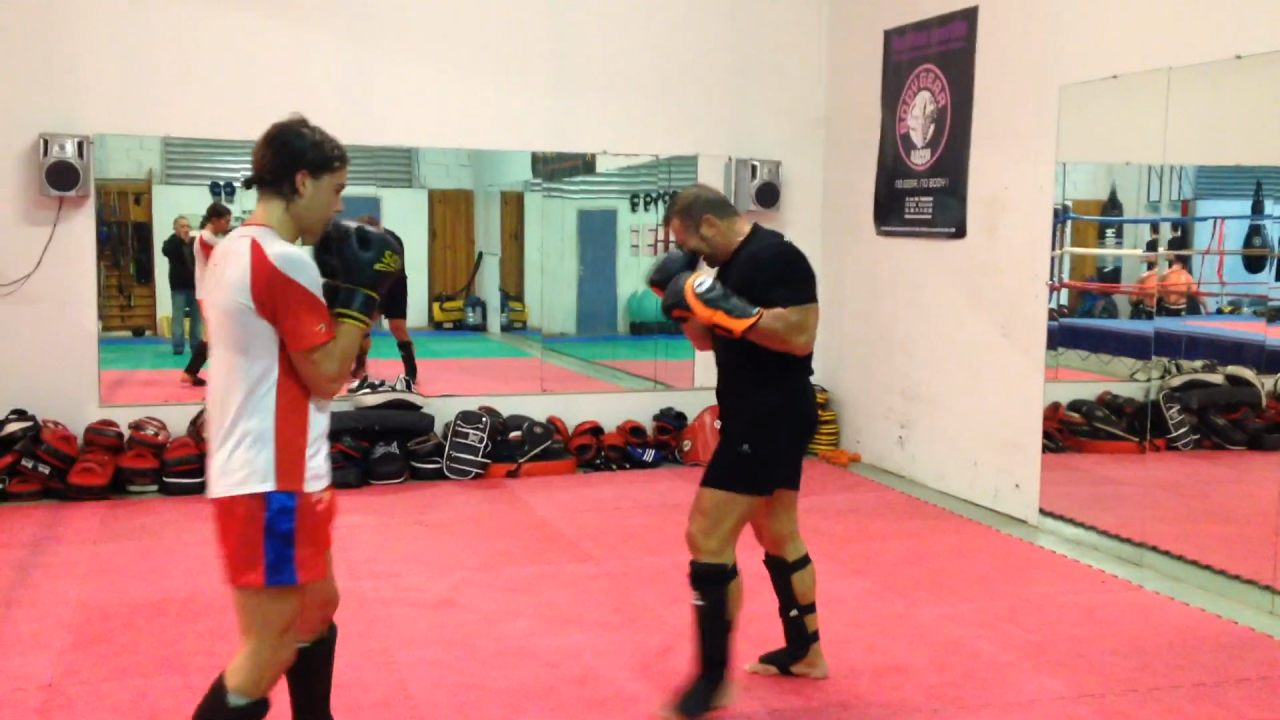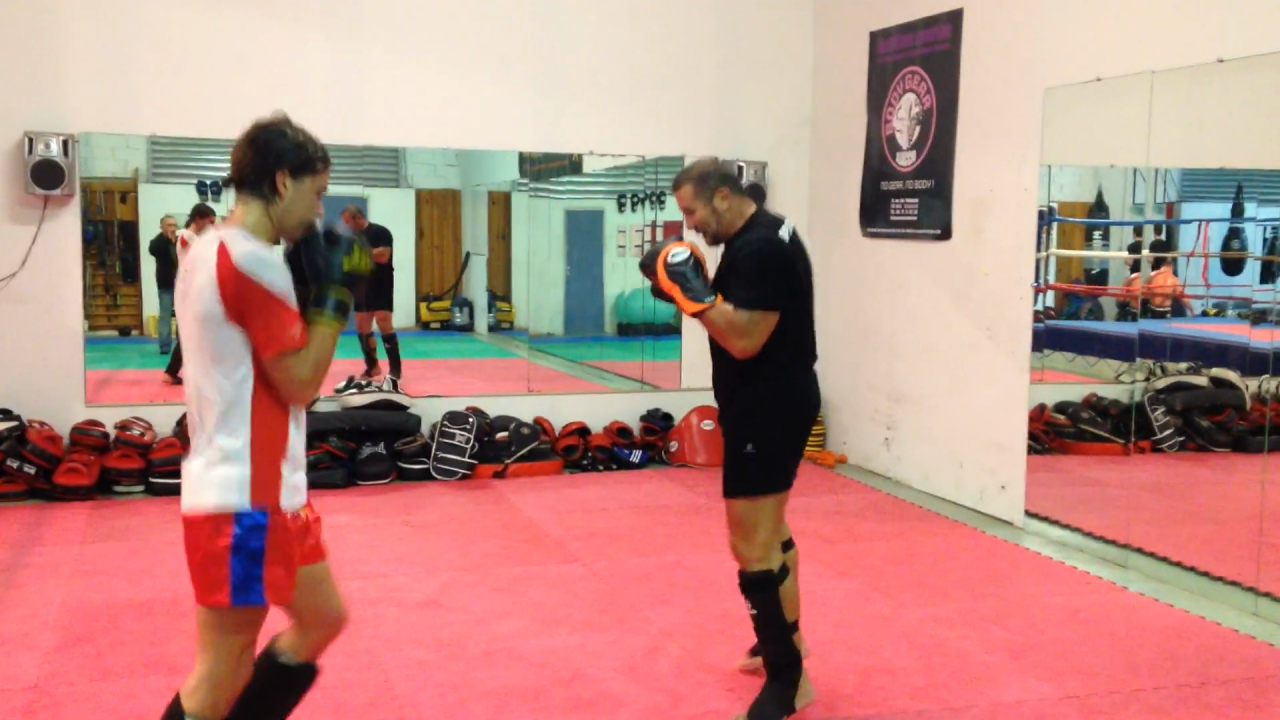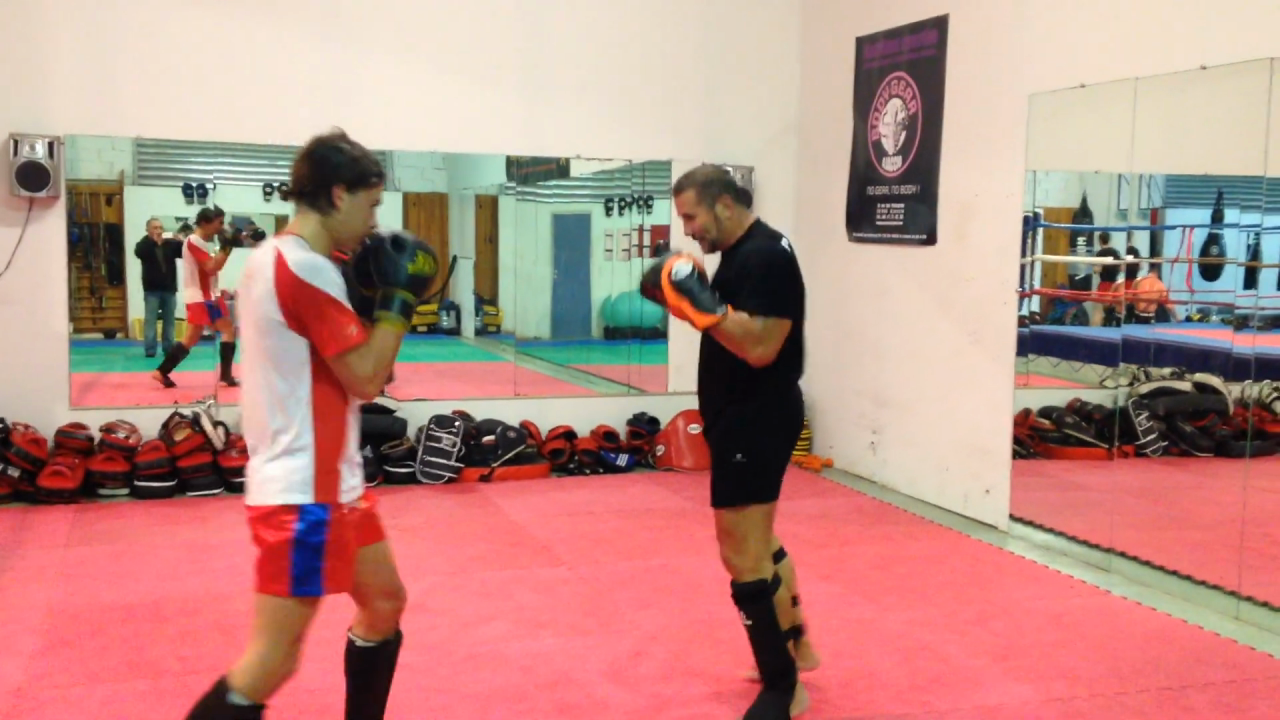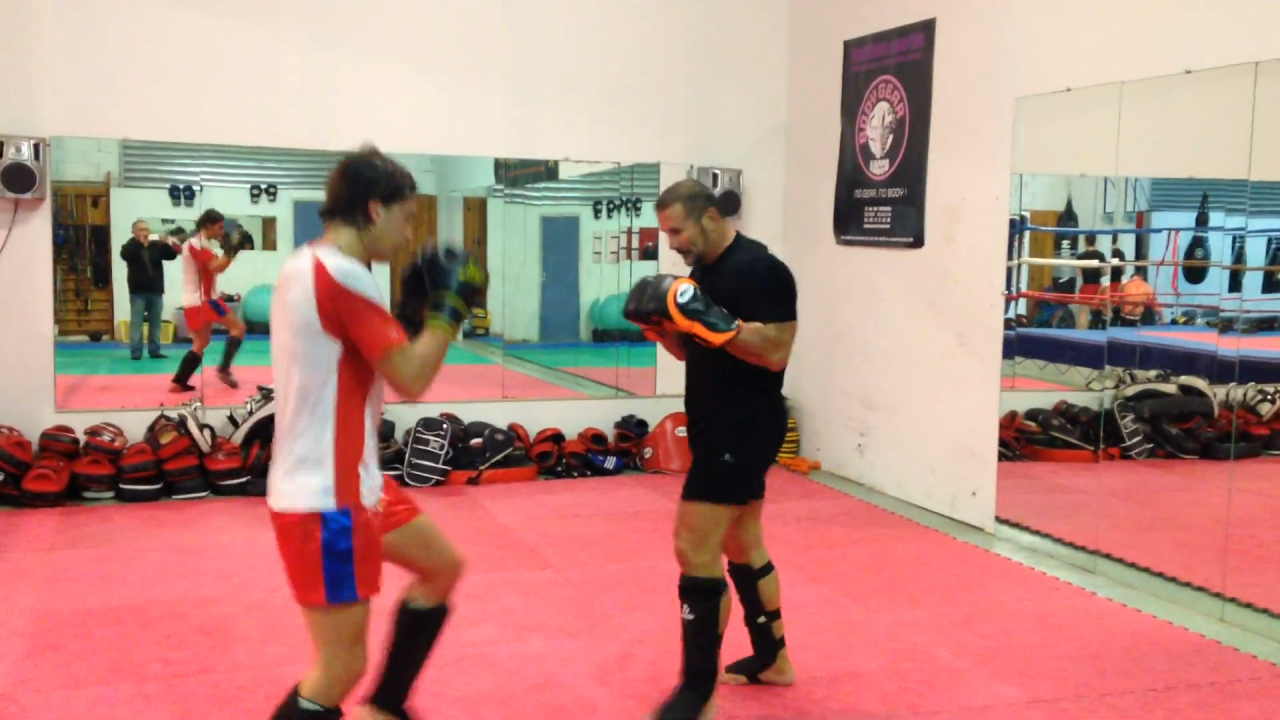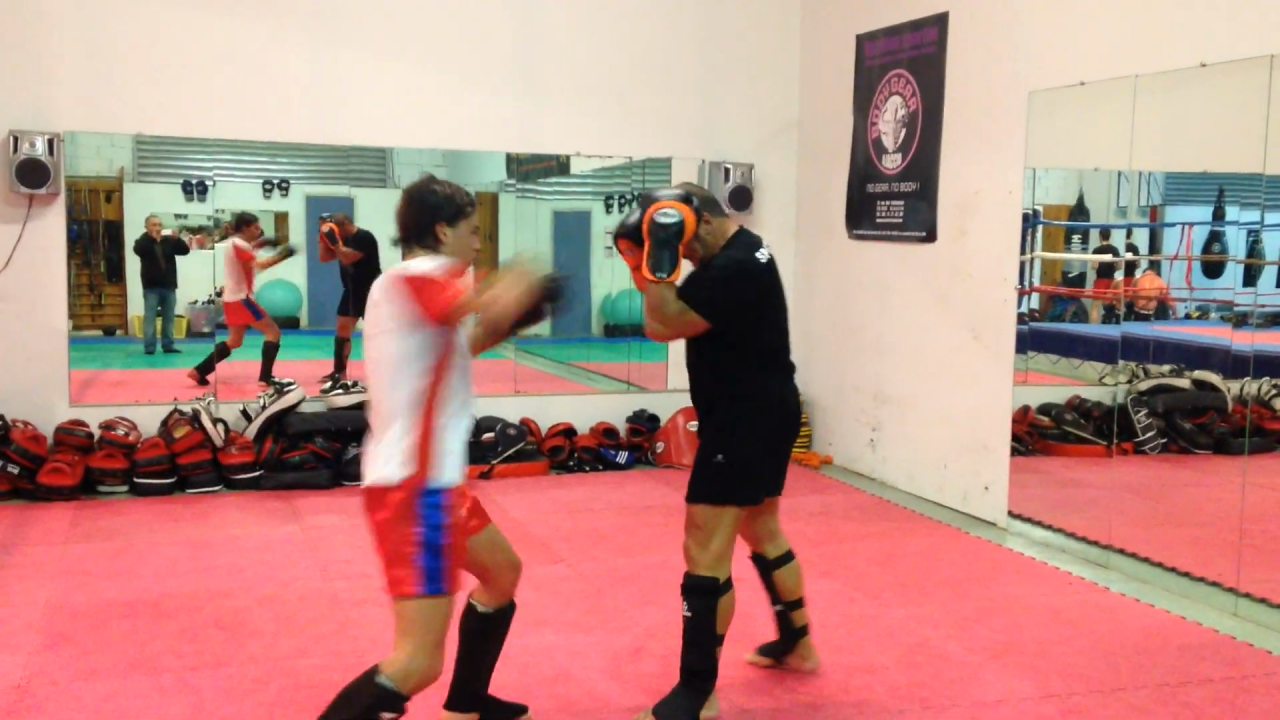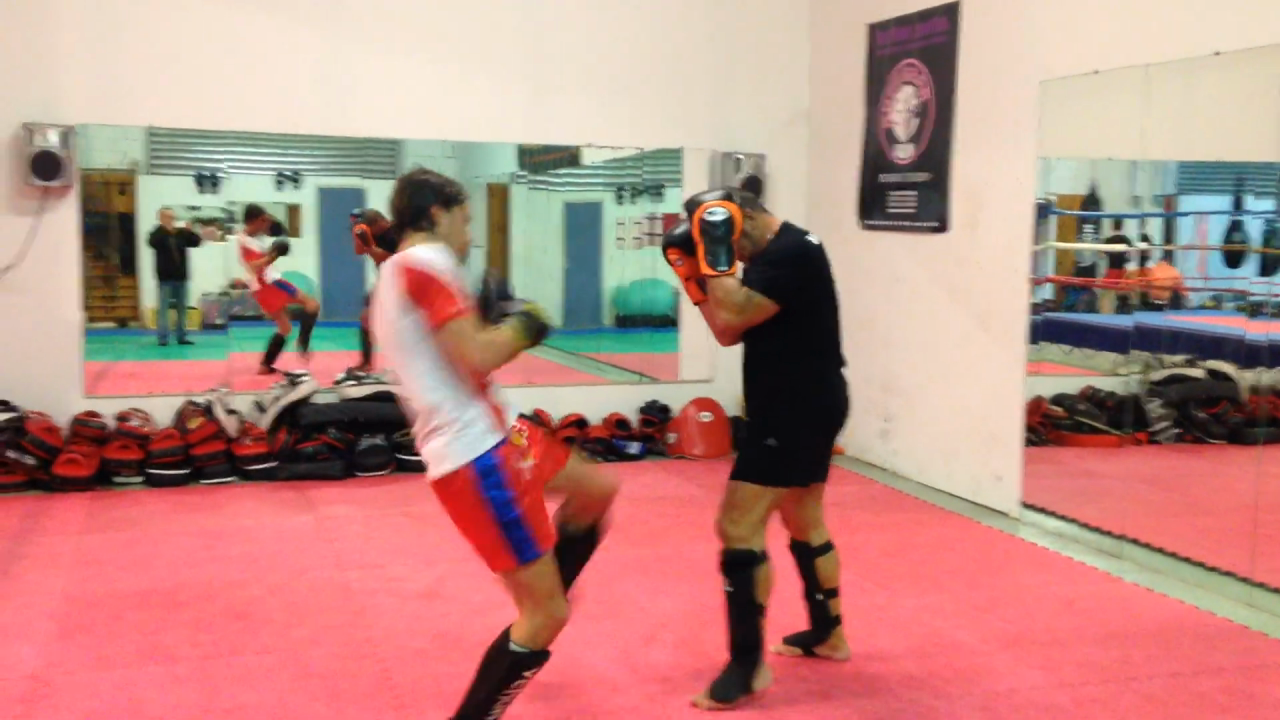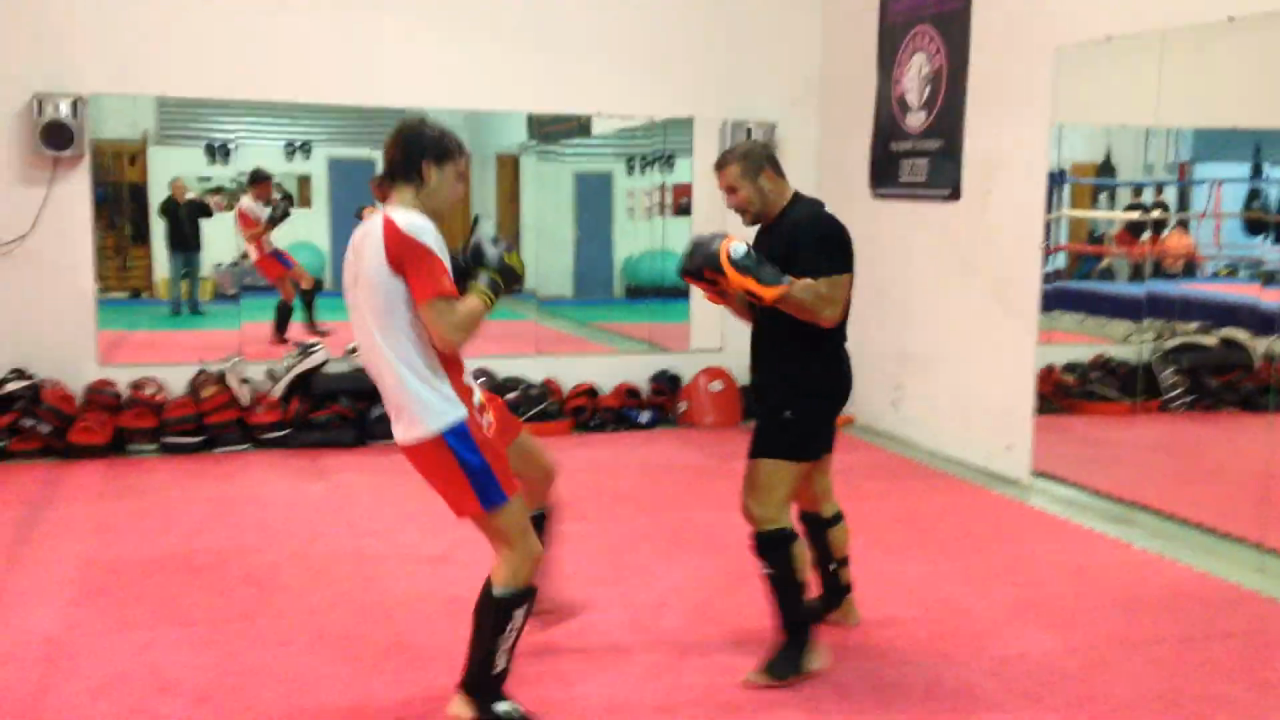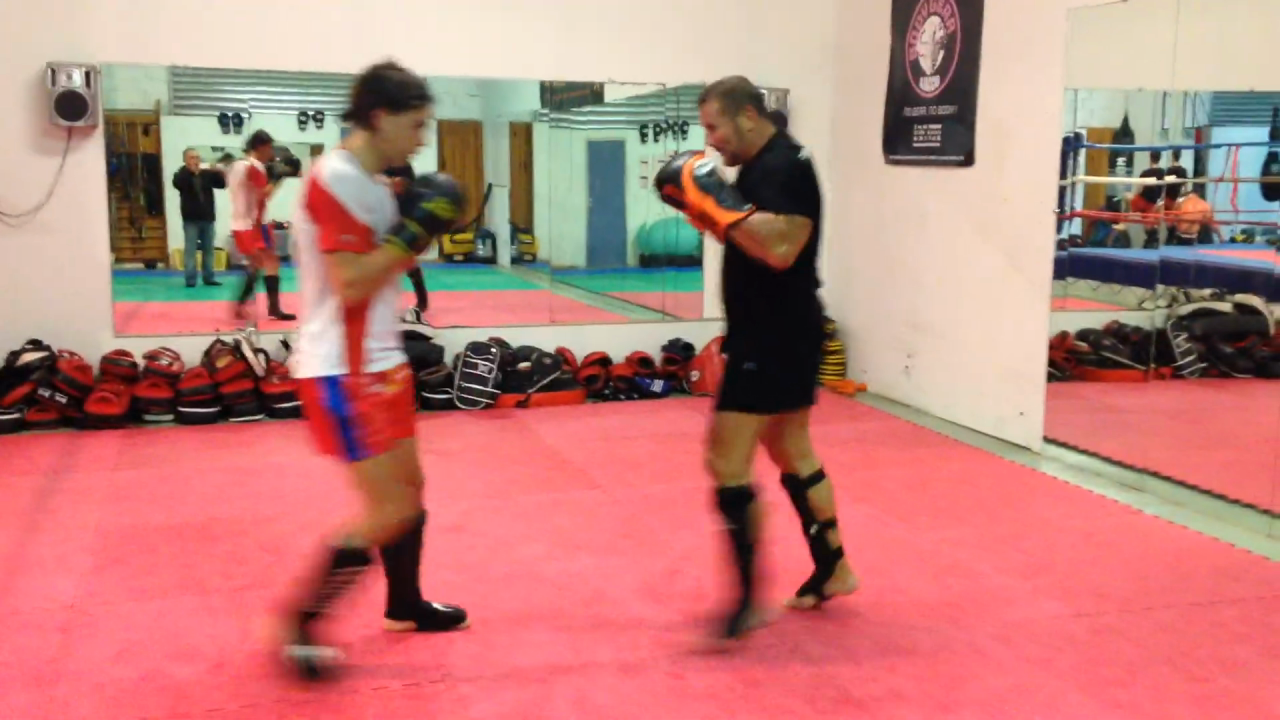
dt=0.4s
person 1, frame 1
left shoulder: (232, 250)
right shoulder: (282, 260)
right elbow: (326, 376)
left wrist: (336, 279)
right wrist: (362, 291)
left hip: (276, 475)
right hip: (270, 484)
left knee: (317, 607)
right knee: (268, 653)
person 1, frame 2
left shoulder: (214, 249)
right shoulder: (251, 261)
right elbow: (300, 382)
left wrist: (318, 285)
right wrist: (334, 291)
left hip: (273, 491)
right hip: (244, 499)
left knee: (322, 625)
person 1, frame 3
left shoulder: (275, 259)
right shoulder: (304, 268)
right elbow: (365, 377)
left wrist: (381, 289)
right wrist: (399, 295)
left hip: (331, 482)
right hip: (303, 493)
left knee: (385, 604)
right knee: (270, 665)
person 1, frame 4
left shoulder: (312, 265)
right shoulder: (340, 277)
left elbow: (374, 361)
right elbow: (411, 377)
left wrist: (430, 300)
right wrist: (449, 302)
left hip: (353, 482)
right hip: (324, 498)
left knee: (442, 567)
right knee: (340, 666)
person 1, frame 5
left shoulder: (419, 285)
right shoulder: (418, 278)
left elbow: (469, 339)
right elbow: (495, 308)
left wrist: (523, 306)
right wrist: (529, 284)
left hip: (437, 481)
right hip: (414, 485)
left knee: (503, 572)
right knee: (416, 663)
person 1, frame 6
left shoulder: (395, 277)
right shoulder: (423, 264)
right elbow: (480, 357)
right wrist: (522, 327)
left hip: (491, 438)
right hip: (476, 456)
left knee: (596, 491)
right knee: (547, 615)
left ankle: (552, 584)
person 1, frame 7
left shoulder: (372, 233)
right shoulder: (410, 230)
right elbow: (450, 332)
left wrist: (471, 278)
right wrist: (492, 281)
left hip: (447, 406)
right hip: (442, 420)
left knee: (540, 474)
right knee: (522, 552)
left ankle: (524, 600)
person 1, frame 8
left shoulder: (371, 182)
right shoulder: (332, 180)
right elbow: (352, 285)
left wrist: (422, 226)
right wrist: (413, 231)
left hip: (381, 363)
right hip: (339, 372)
left knee: (410, 486)
right knee: (384, 513)
left ankle: (404, 603)
right ankle: (299, 627)
person 2, frame 1
left shoulder: (773, 256)
right shoulder: (732, 262)
left elbow: (798, 335)
right elbow: (711, 341)
left wrist: (726, 308)
right wrist: (684, 300)
left hip: (771, 415)
right hip: (762, 414)
left knee: (707, 537)
right knee: (779, 534)
right ankle: (805, 650)
person 2, frame 2
left shoulder: (759, 249)
right shoulder: (763, 237)
left elbow: (744, 339)
left wrist: (691, 291)
right wrist: (693, 288)
left hip: (769, 407)
right hip: (776, 401)
left knee: (753, 546)
right knee: (767, 524)
right ankle: (785, 640)
person 2, frame 3
left shoulder: (764, 258)
right shoulder: (741, 252)
left elbow: (761, 347)
left wrist: (698, 299)
right wrist: (679, 296)
left hip: (757, 419)
right hip: (744, 416)
left knee: (743, 554)
right knee: (757, 537)
right ankle: (796, 644)
person 2, frame 4
left shoulder: (758, 269)
right shoulder: (706, 270)
left elbow: (776, 350)
right elbow: (684, 348)
left wrist: (708, 318)
right wrist: (655, 319)
left hip: (743, 427)
right hip: (718, 425)
left knee: (696, 549)
right knee: (741, 544)
right ankle: (772, 657)
person 2, frame 5
left shoulder: (733, 268)
right shoulder: (738, 255)
left elbow: (661, 326)
right elbow: (676, 317)
left wrist: (659, 256)
right wrist: (643, 259)
left hip: (747, 423)
right hip: (766, 414)
left knee: (705, 551)
right knee: (763, 532)
right ankle: (797, 643)
person 2, frame 6
left shoulder: (792, 253)
right shoulder: (778, 255)
left elbow: (732, 315)
right elbow: (729, 331)
left wrist: (715, 251)
right wrist: (693, 269)
left hip: (795, 410)
right hip: (808, 406)
left knee: (739, 528)
right knee: (804, 520)
left ankle: (748, 663)
right ankle: (828, 632)
person 2, frame 7
left shoulder: (815, 227)
right shoulder: (772, 229)
left elbow: (826, 310)
left wrist: (758, 276)
right wrist: (726, 286)
left hip: (807, 386)
right hip: (790, 384)
left knee: (764, 506)
right knee: (813, 497)
left ankle: (801, 646)
right ankle: (837, 600)
person 2, frame 8
left shoulder: (785, 168)
right shoulder: (762, 165)
left elbow: (779, 249)
right elbow: (750, 240)
left wrist: (715, 199)
right wrist: (701, 201)
left hip: (774, 334)
right hip: (781, 330)
left knee: (728, 463)
right knee: (795, 456)
left ankle: (750, 593)
right ankle: (831, 573)
